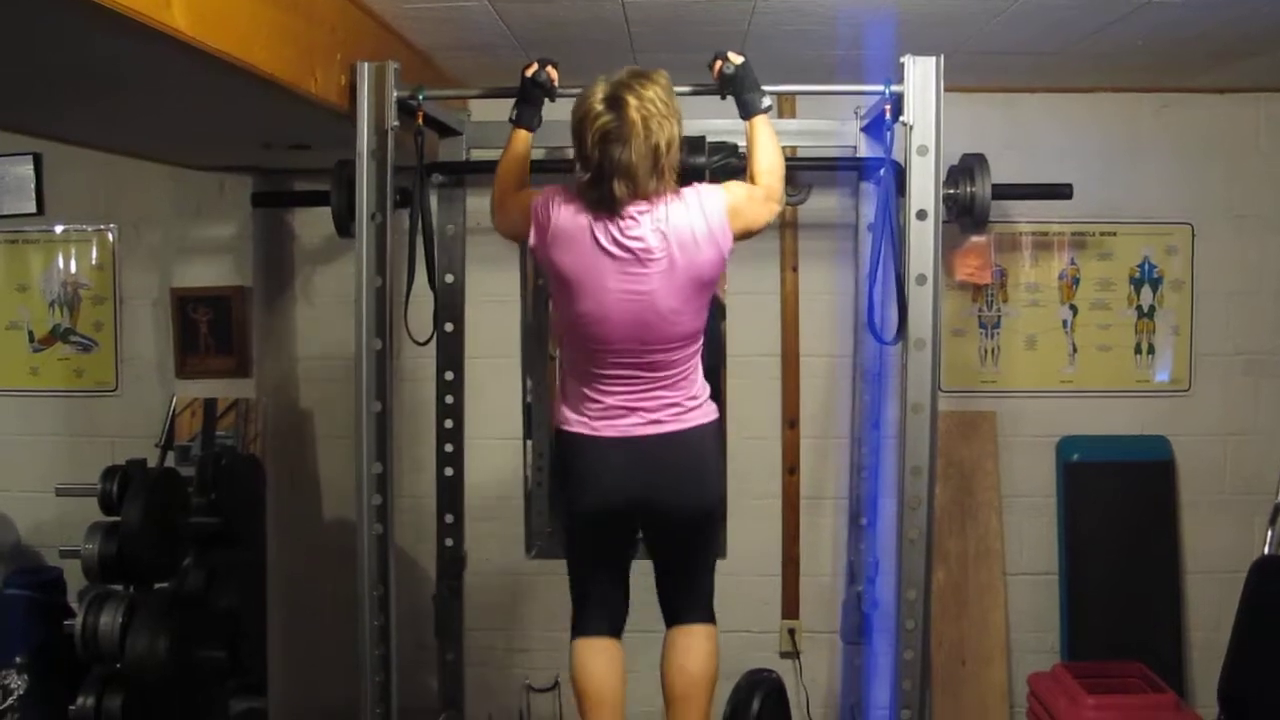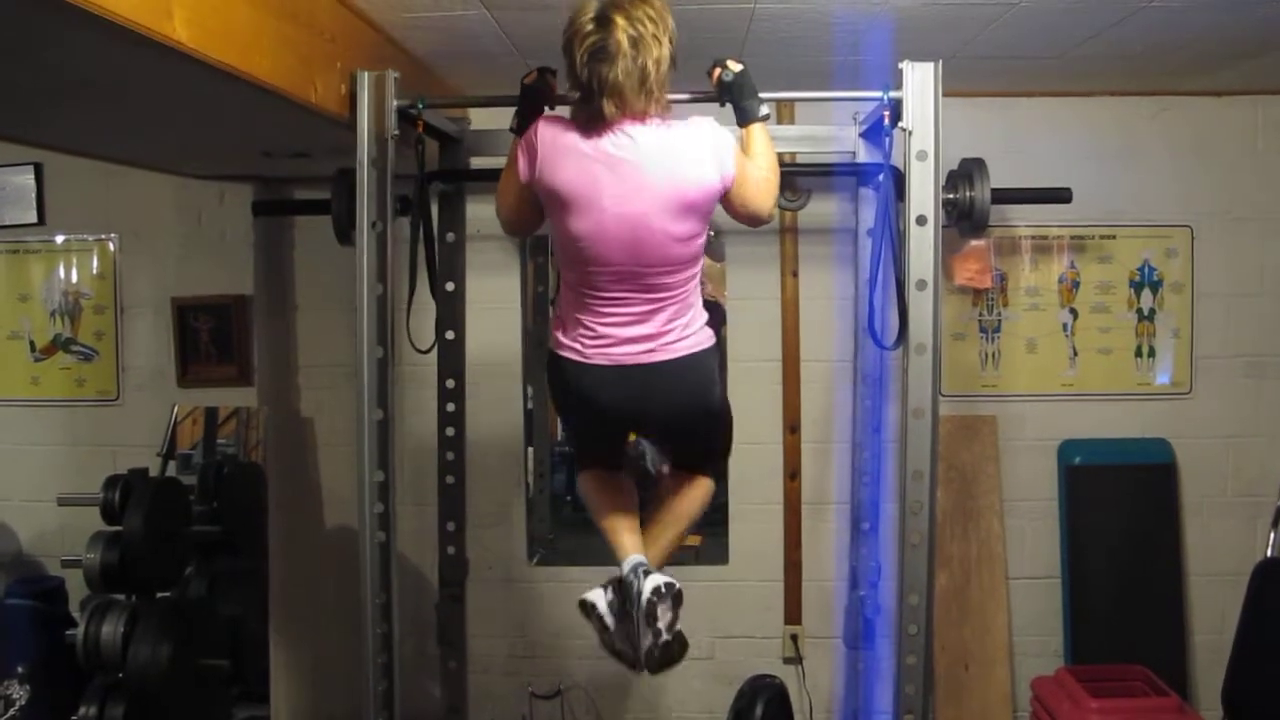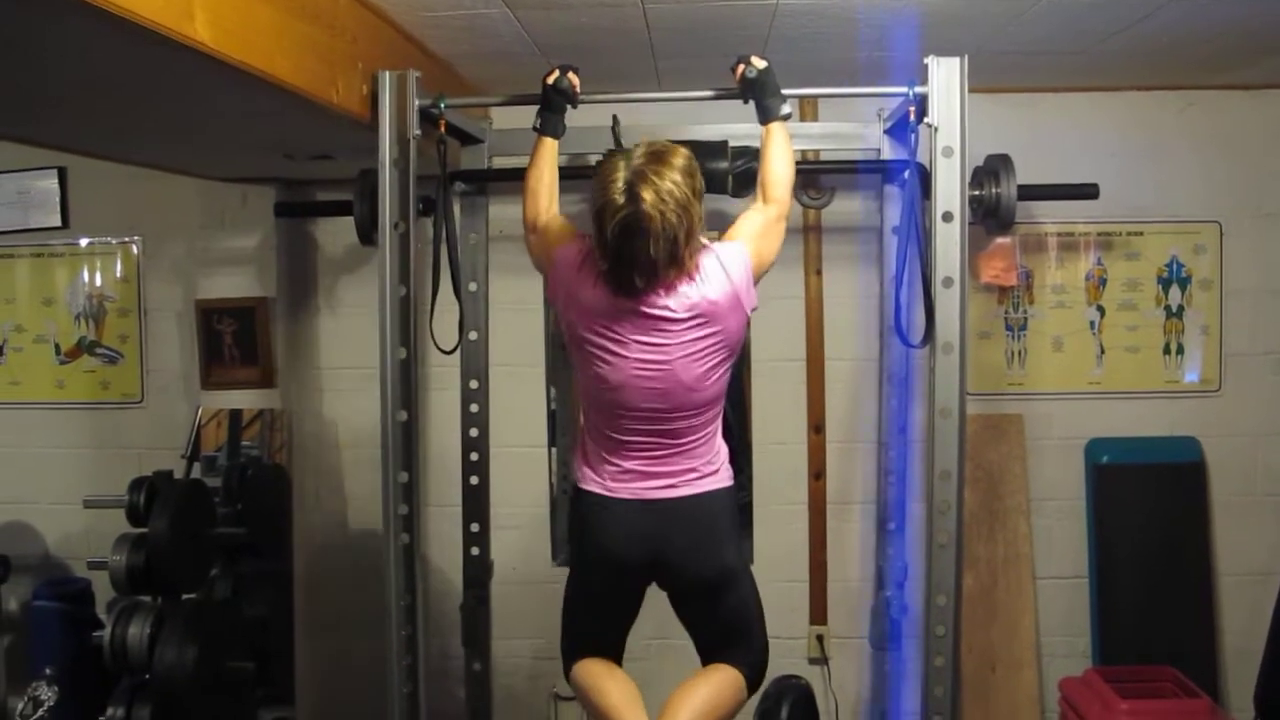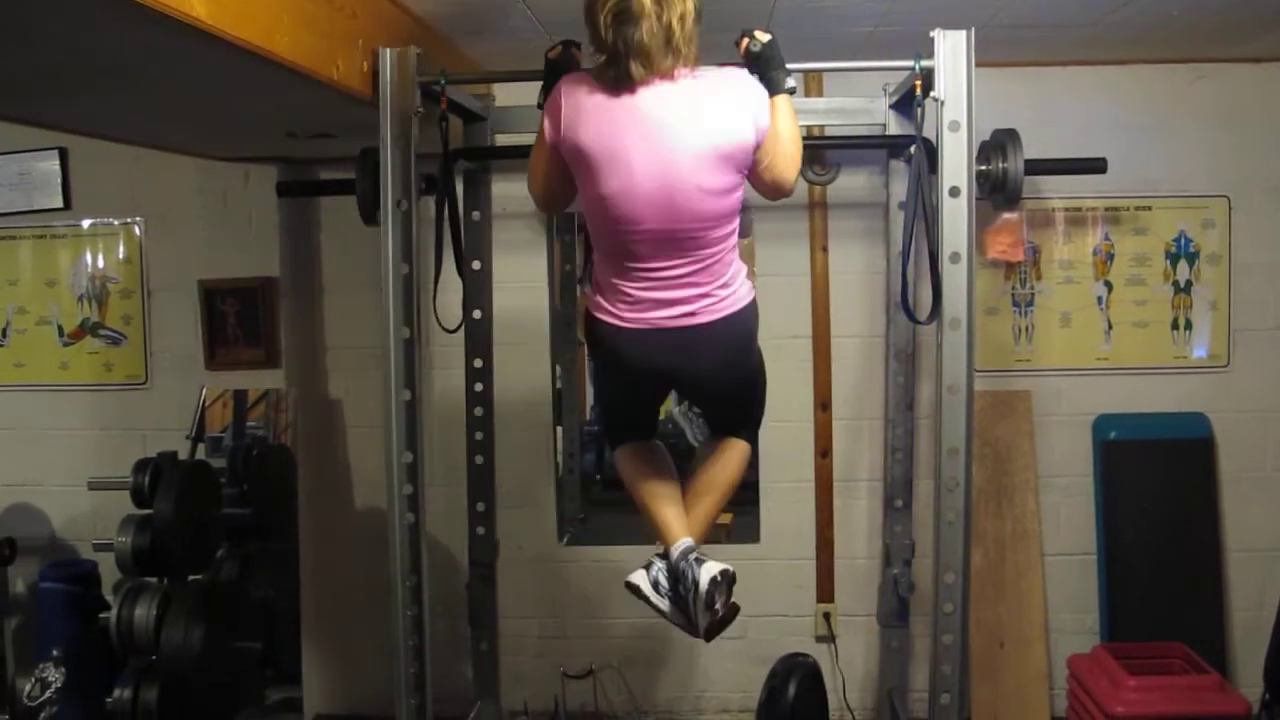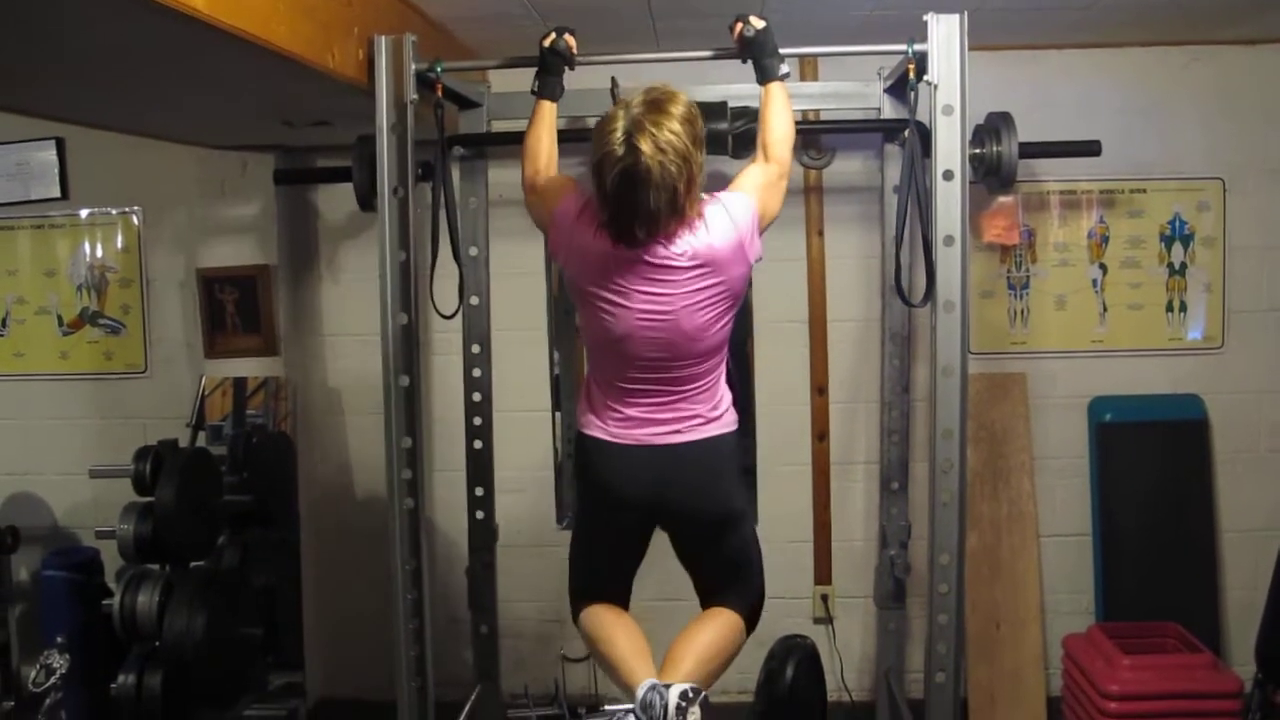
dt=1s
person 1, frame 1
left shoulder: (558, 220)
right shoulder: (703, 214)
left elbow: (503, 211)
right elbow: (770, 195)
left wrist: (525, 115)
right wrist: (753, 101)
left hip: (589, 454)
right hip: (686, 452)
left knee: (595, 612)
right knee: (690, 608)
person 1, frame 2
left shoulder: (548, 143)
right shoulder: (703, 143)
left elbow: (513, 222)
right elbow: (761, 206)
right wrist: (750, 109)
left hip: (582, 372)
right hip: (681, 370)
left knee: (596, 461)
right knee: (703, 460)
left ankle: (631, 569)
right ankle: (649, 574)
person 1, frame 3
left shoulder: (577, 287)
right shoulder: (725, 285)
left elbow: (537, 217)
right elbow: (774, 204)
left wrist: (550, 120)
right wrist: (771, 106)
left hip: (605, 516)
right hip: (700, 515)
left knee: (587, 655)
right knee: (741, 657)
person 1, frame 4
left shoulder: (573, 101)
right shoulder: (736, 94)
left elbow: (547, 198)
right elbow: (782, 181)
right wrist: (777, 79)
left hip: (621, 332)
right hip: (719, 329)
left knee: (629, 432)
right knee: (737, 425)
left ankle: (678, 554)
right ankle: (688, 559)
person 1, frame 5
left shoulder: (579, 238)
right shoulder: (728, 235)
left elbow: (538, 178)
right elbow: (775, 160)
left wrist: (548, 81)
right wrist: (769, 65)
left hip: (609, 461)
right hip: (703, 458)
left knee: (596, 598)
right knee: (736, 598)
